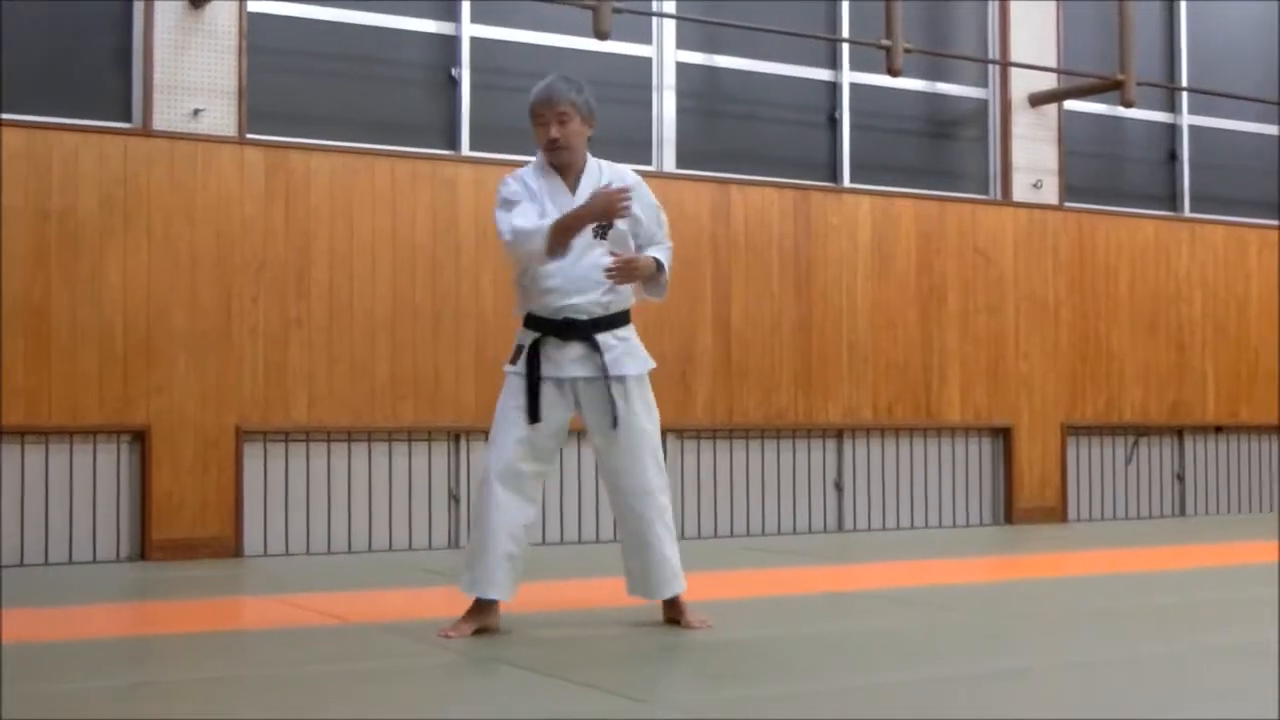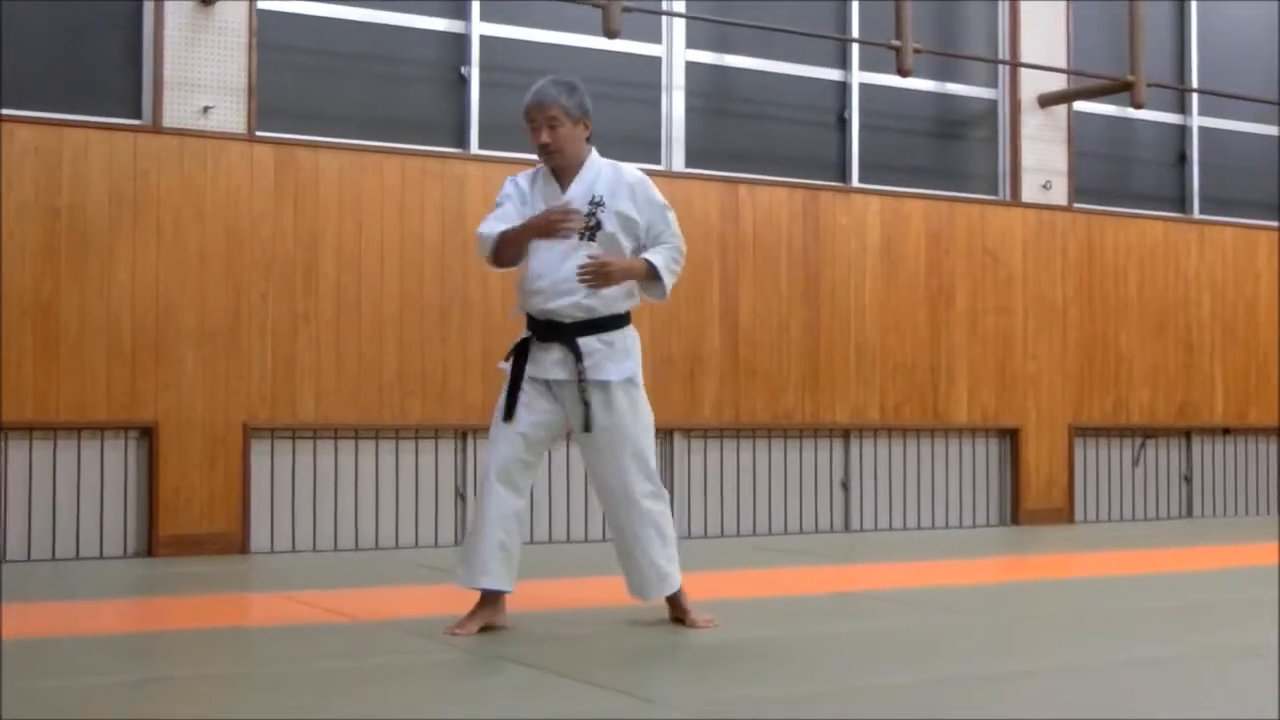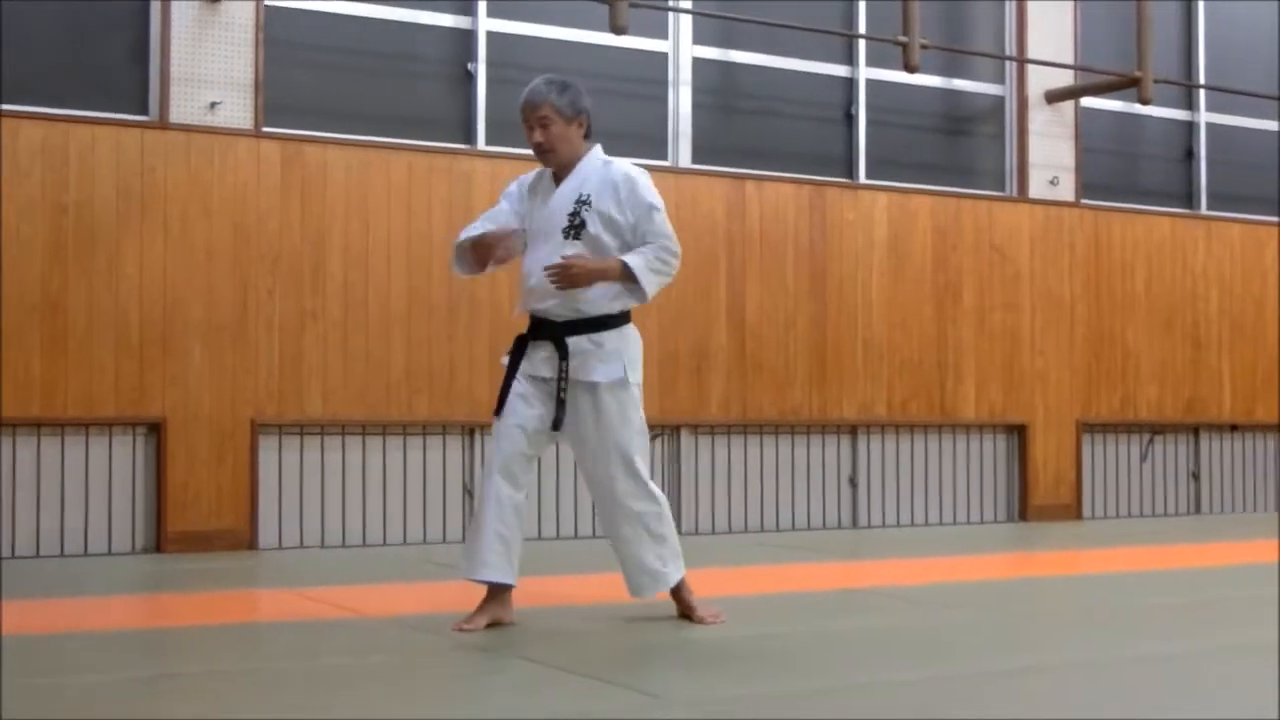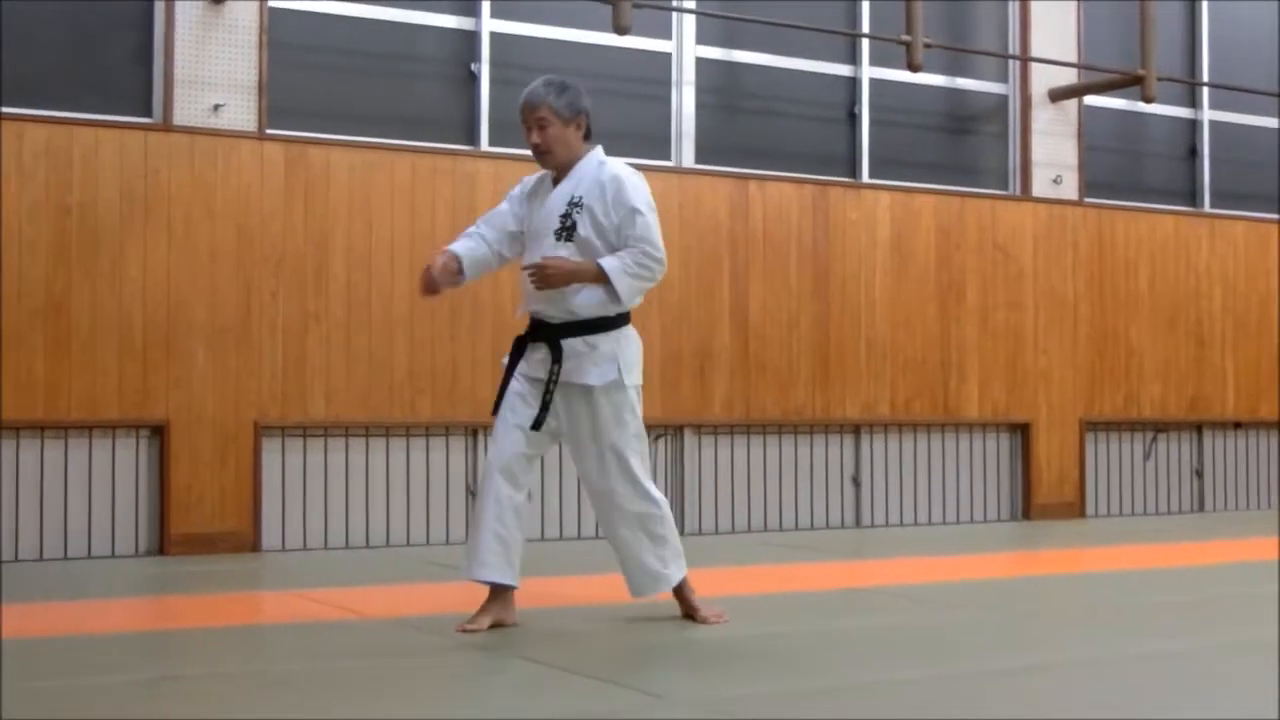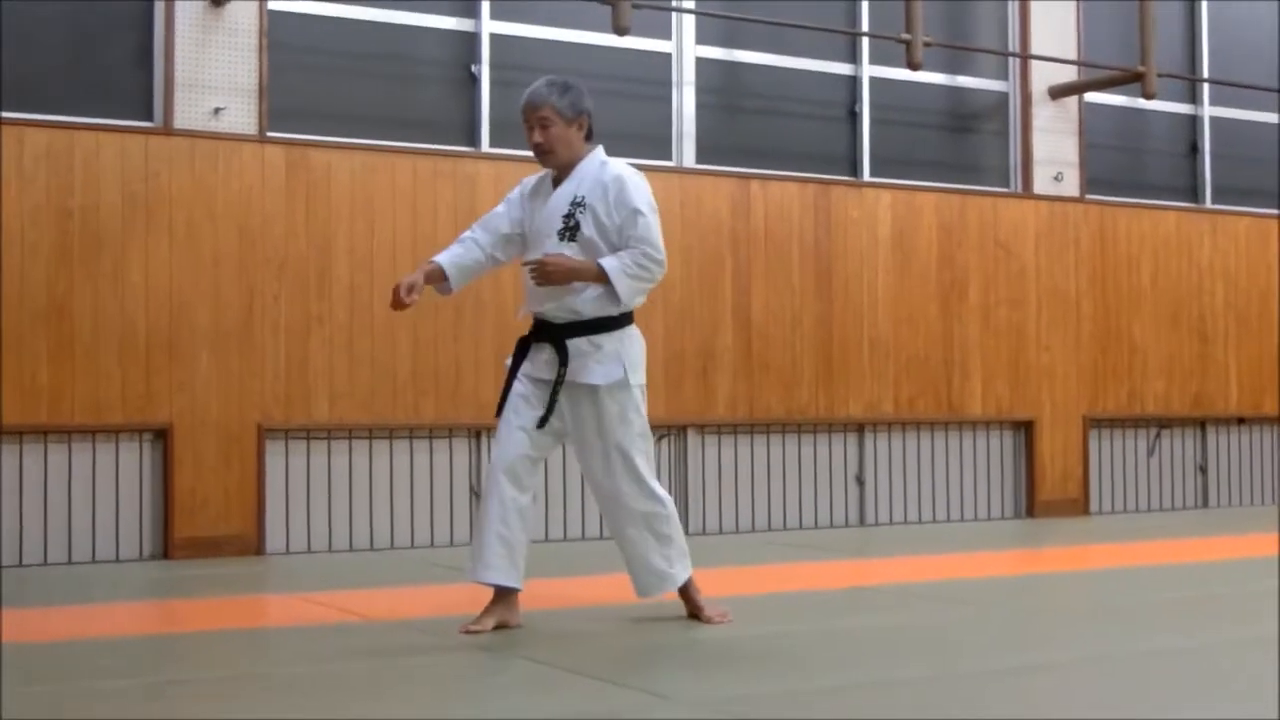
dt=0.1s
person 1, frame 1
left shoulder: (624, 180)
right shoulder: (520, 186)
left elbow: (658, 244)
right elbow: (526, 245)
left wrist: (646, 266)
right wrist: (583, 214)
left hip: (611, 350)
right hip: (544, 352)
left knee: (640, 480)
right knee: (507, 472)
left ankle: (671, 599)
right ankle: (486, 603)
person 1, frame 2
left shoulder: (628, 182)
right shoulder: (521, 187)
left elbow: (671, 251)
right elbow: (496, 249)
left wrist: (628, 269)
right wrist: (531, 229)
left hip: (605, 351)
right hip: (540, 352)
left knee: (630, 479)
right knee: (503, 469)
left ankle: (674, 596)
right ankle: (491, 601)
person 1, frame 3
left shoulder: (623, 180)
right shoulder: (525, 189)
left elbow: (663, 254)
right elbow: (474, 248)
left wrist: (602, 269)
right wrist: (480, 244)
left hip: (601, 350)
right hip: (540, 350)
left knee: (621, 481)
right knee: (505, 464)
left ankle: (678, 590)
right ankle: (498, 596)
person 1, frame 4
left shoulder: (617, 181)
right shoulder: (531, 191)
left elbow: (650, 260)
right elbow: (488, 239)
left wrist: (579, 271)
right wrist: (444, 264)
left hip: (599, 353)
right hip: (540, 350)
left knee: (619, 480)
right knee: (505, 465)
left ankle: (681, 591)
right ankle: (500, 596)
person 1, frame 5
left shoulder: (620, 182)
right shoulder: (531, 192)
left elbow: (650, 261)
right elbow: (480, 243)
left wrist: (578, 270)
right wrist: (424, 274)
left hip: (603, 352)
right hip: (544, 352)
left knee: (625, 479)
right knee: (509, 466)
left ankle: (686, 588)
right ankle: (504, 598)
